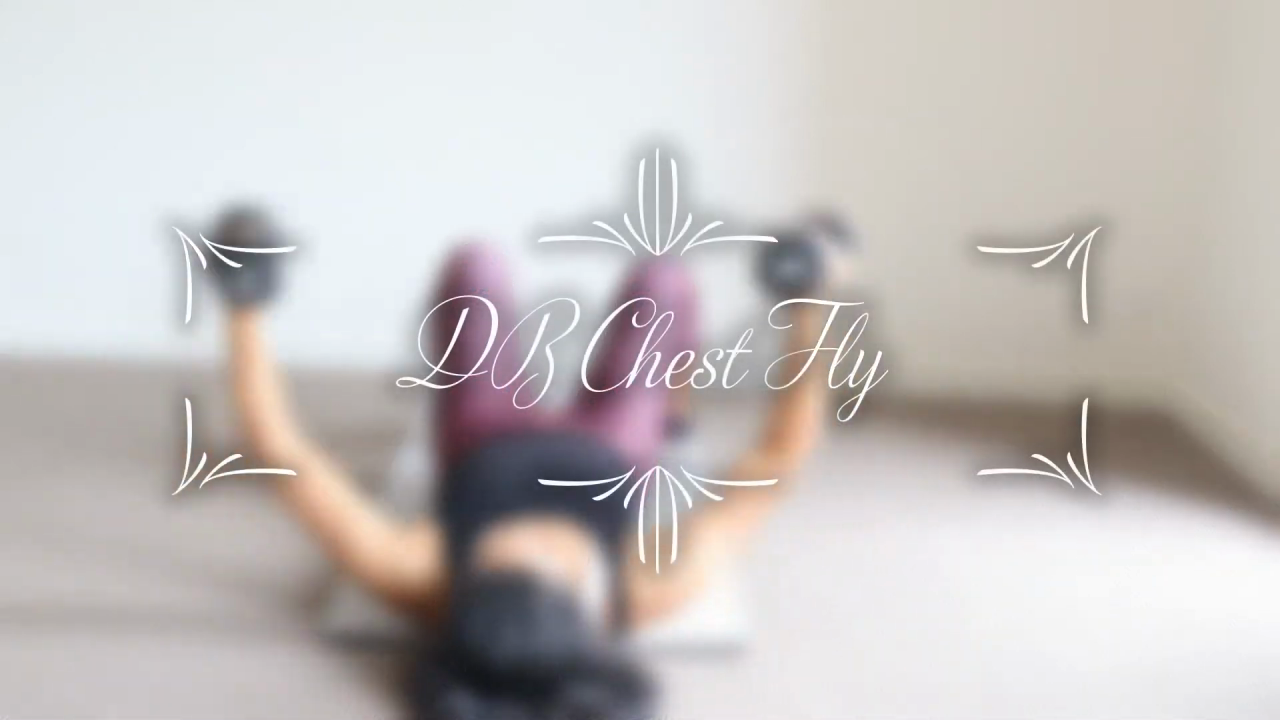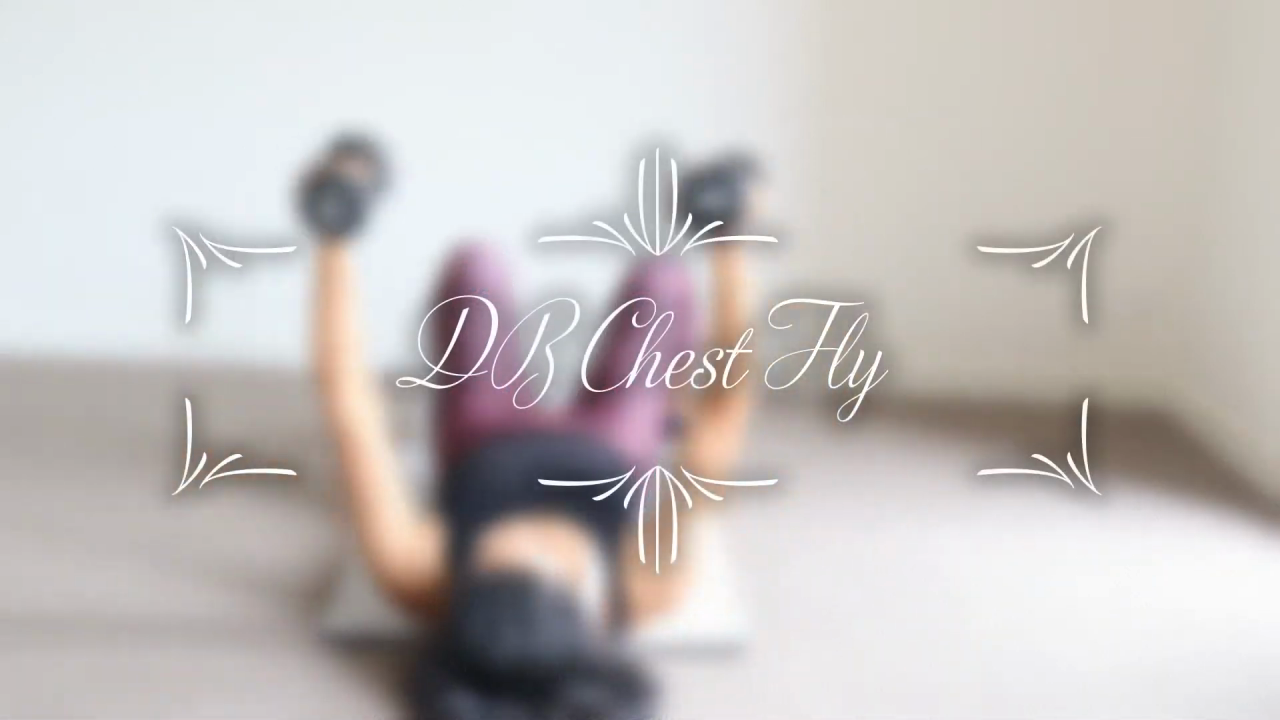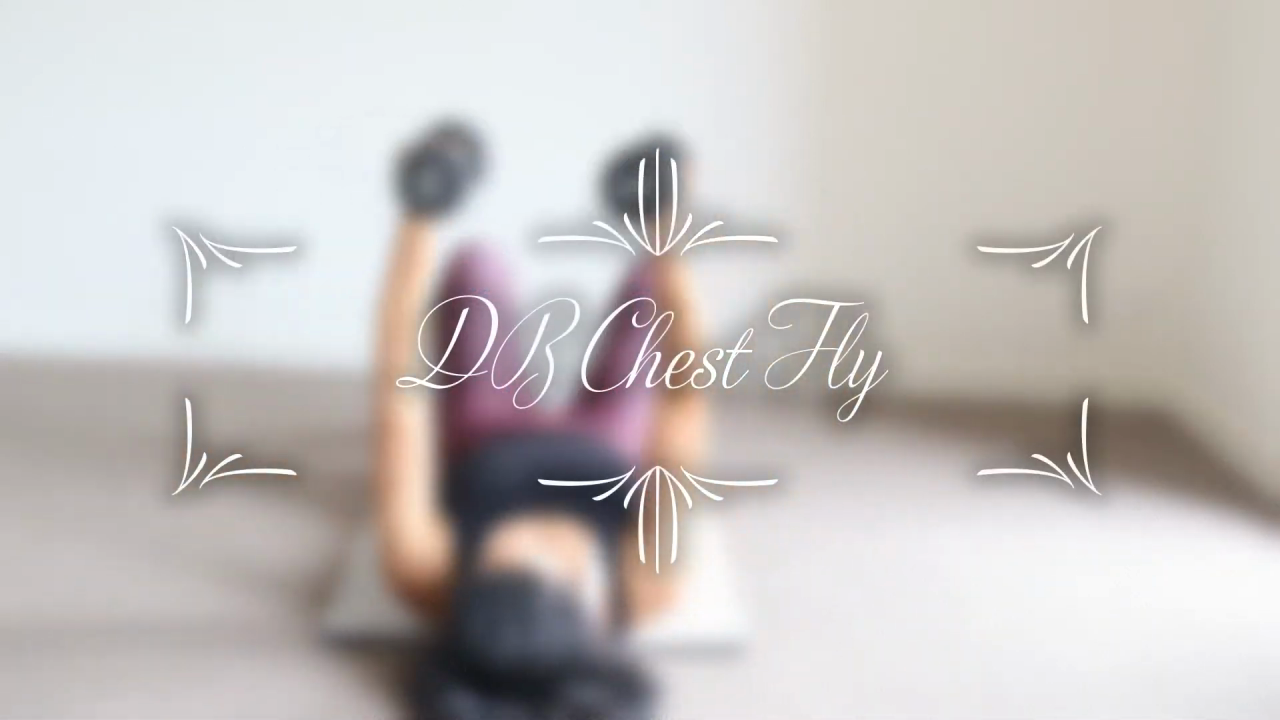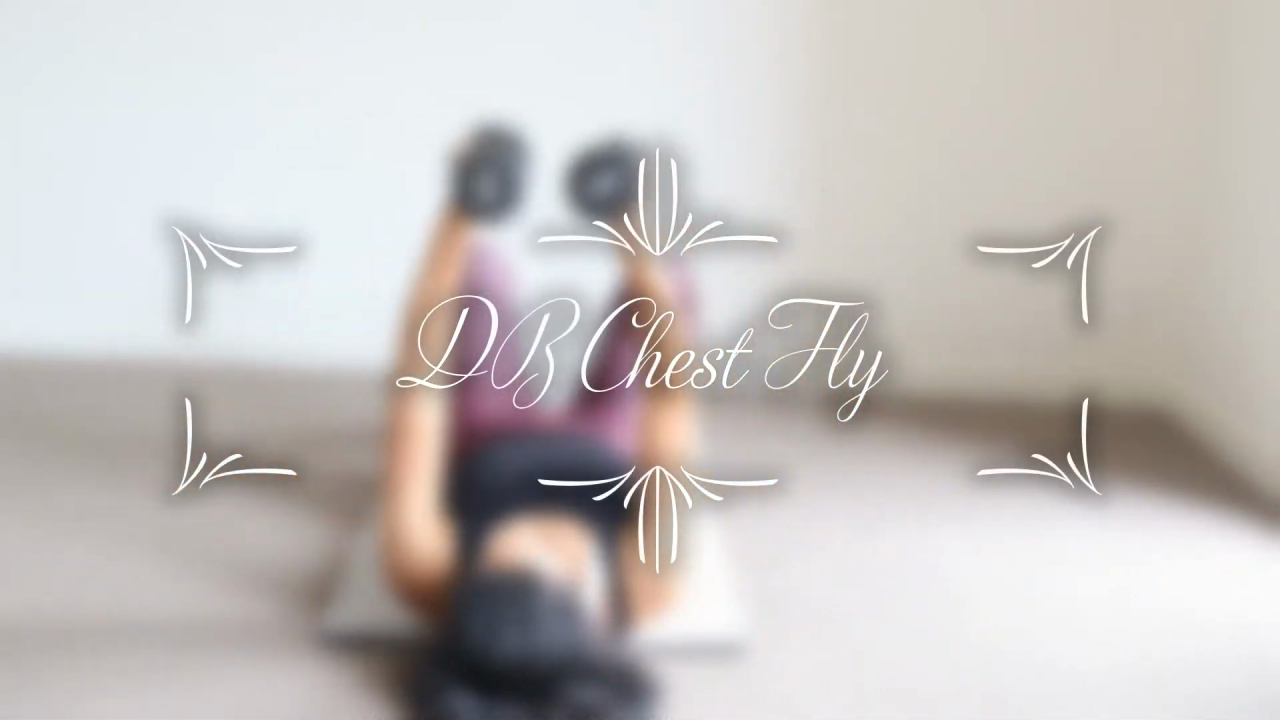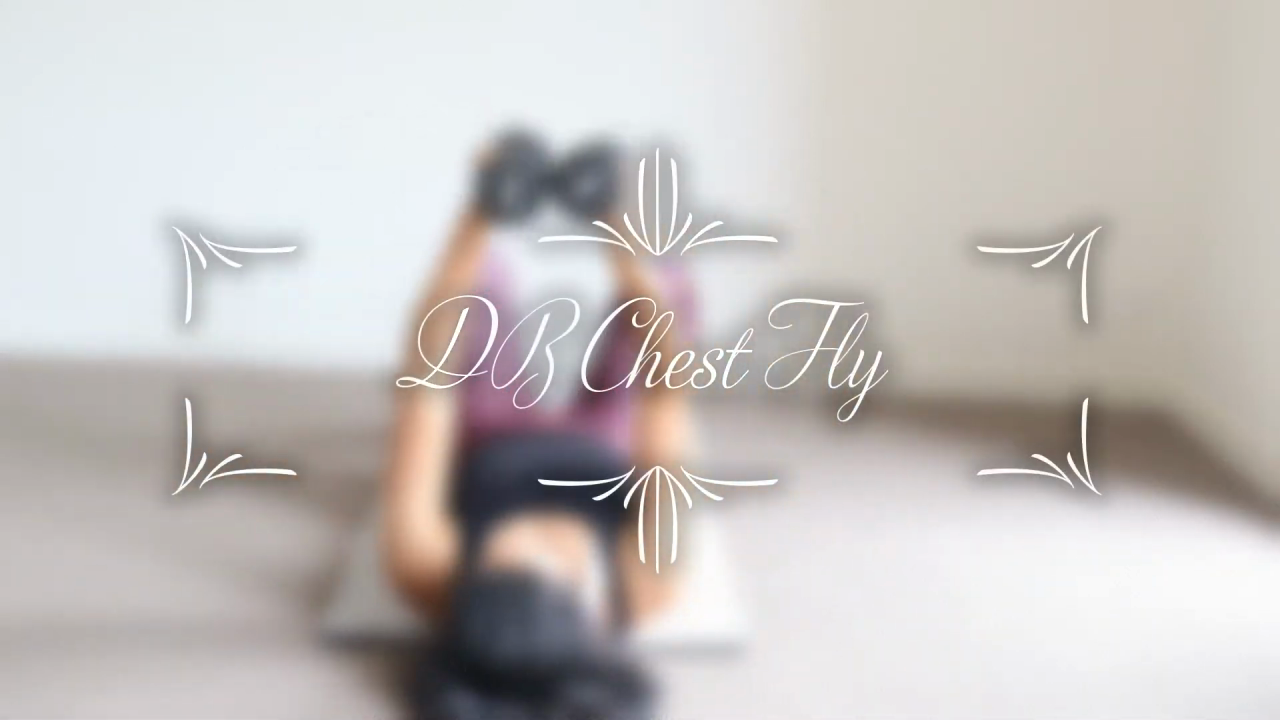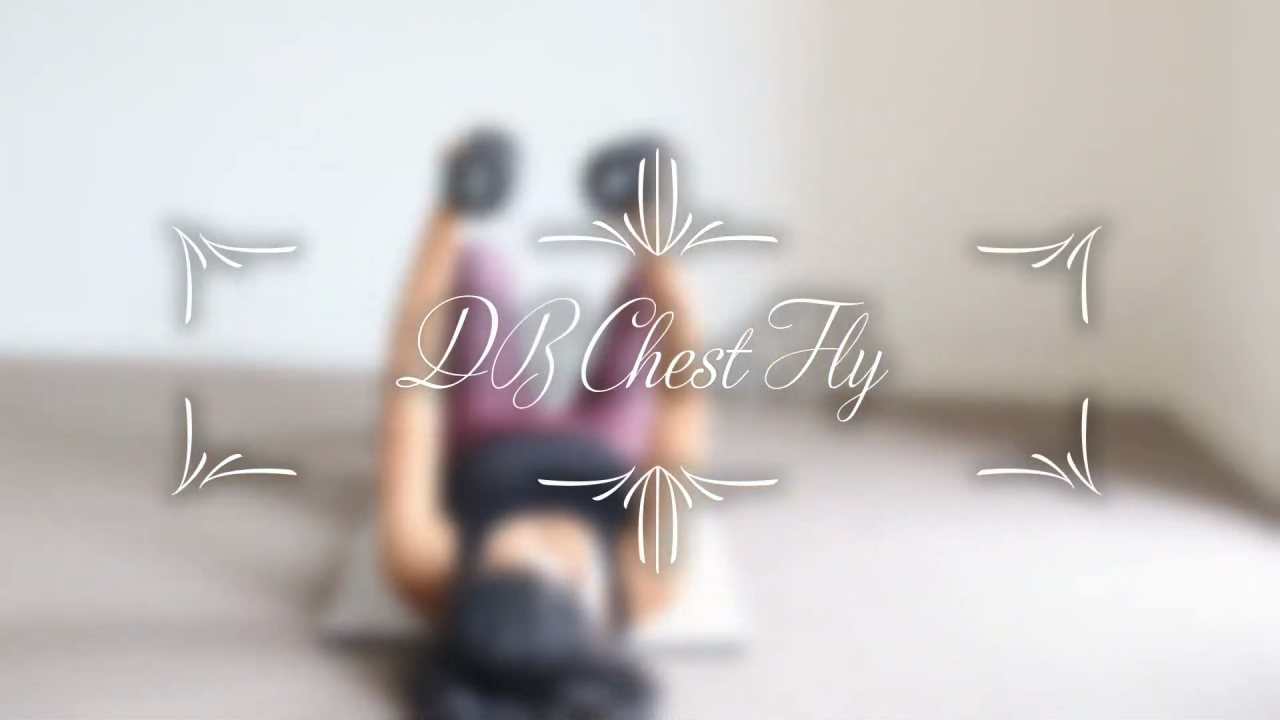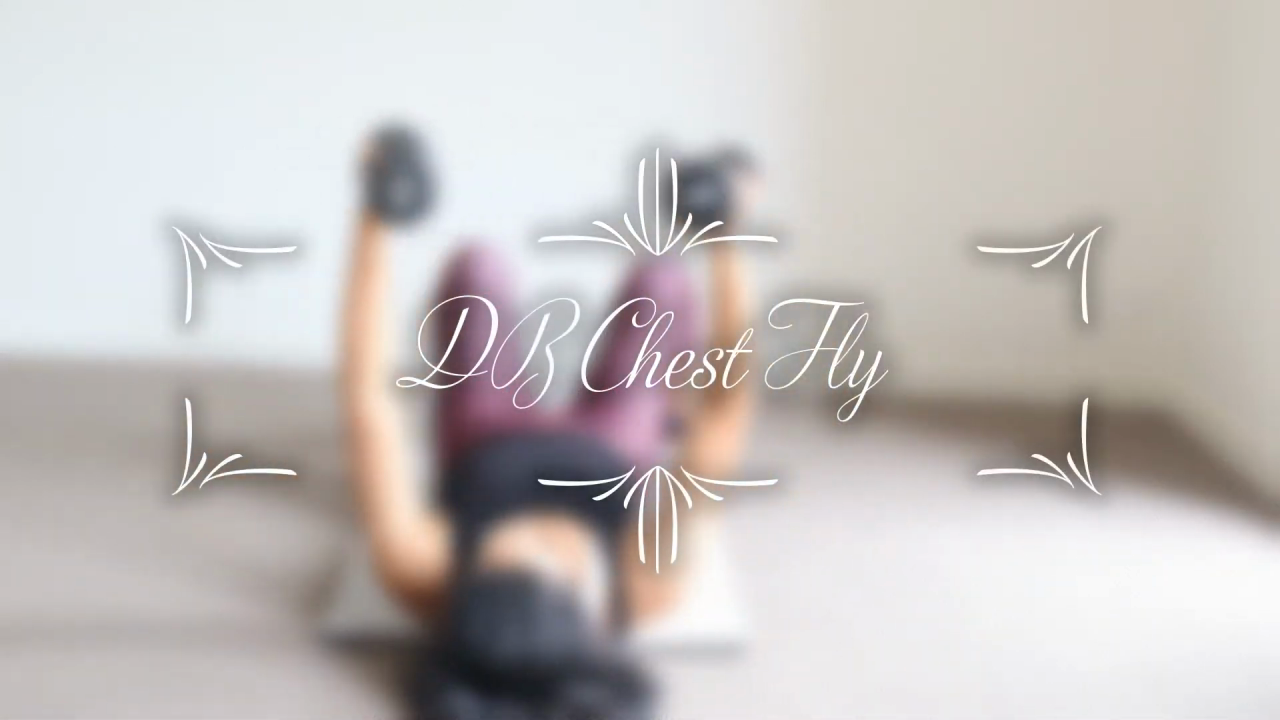
dt=0.2s
person 1, frame 1
left shoulder: (419, 584)
right shoulder: (646, 594)
left elbow: (287, 457)
right elbow: (776, 462)
left wrist: (242, 307)
right wrist: (808, 314)
left hip: (487, 450)
right hip: (605, 455)
left knee: (476, 262)
right knee: (661, 279)
right ankle: (666, 415)
person 1, frame 2
left shoulder: (423, 580)
right shoulder: (644, 589)
left elbow: (348, 406)
right elbow: (722, 421)
left wrist: (333, 241)
right wrist: (730, 252)
left hip: (487, 449)
right hip: (607, 453)
left knee: (475, 263)
right knee: (661, 279)
right ankle: (664, 415)
person 1, frame 3
left shoulder: (429, 578)
right shoulder: (641, 584)
left elbow: (397, 391)
right elbow: (682, 409)
left wrist: (417, 221)
left hip: (487, 447)
right hip: (608, 452)
left knee: (476, 265)
right knee: (653, 290)
person 1, frame 4
left shoulder: (429, 575)
right shoulder: (639, 588)
left elbow: (416, 388)
right elbow: (668, 407)
left wrist: (459, 216)
left hip: (486, 445)
right hip: (604, 451)
left knee: (483, 269)
right knee: (667, 279)
person 1, frame 5
left shoulder: (430, 574)
right shoulder: (639, 586)
left elbow: (424, 388)
right elbow: (664, 402)
left wrist: (477, 218)
left hip: (488, 446)
right hip: (604, 451)
left knee: (480, 270)
right knee: (667, 279)
person 1, frame 6
left shoulder: (429, 574)
right shoulder: (638, 585)
left elbow: (408, 393)
right elbow: (683, 407)
left wrist: (448, 218)
right wrist: (654, 230)
left hip: (487, 448)
right hip: (607, 453)
left knee: (479, 266)
right knee: (651, 287)
person 1, frame 7
left shoulder: (424, 574)
right shoulder: (641, 586)
left elbow: (369, 409)
right elbow: (721, 425)
left wrist: (376, 229)
right wrist: (723, 251)
left hip: (486, 447)
right hip: (611, 455)
left knee: (477, 265)
right knee: (661, 280)
right ankle: (662, 415)
